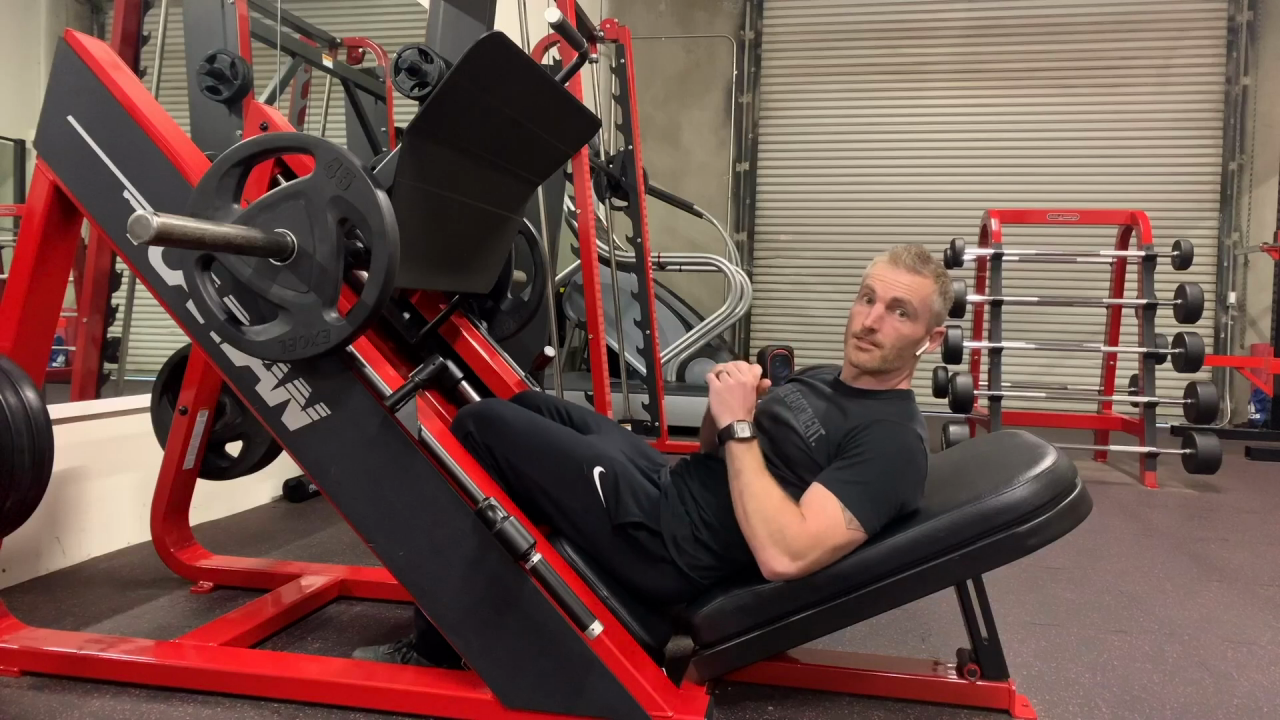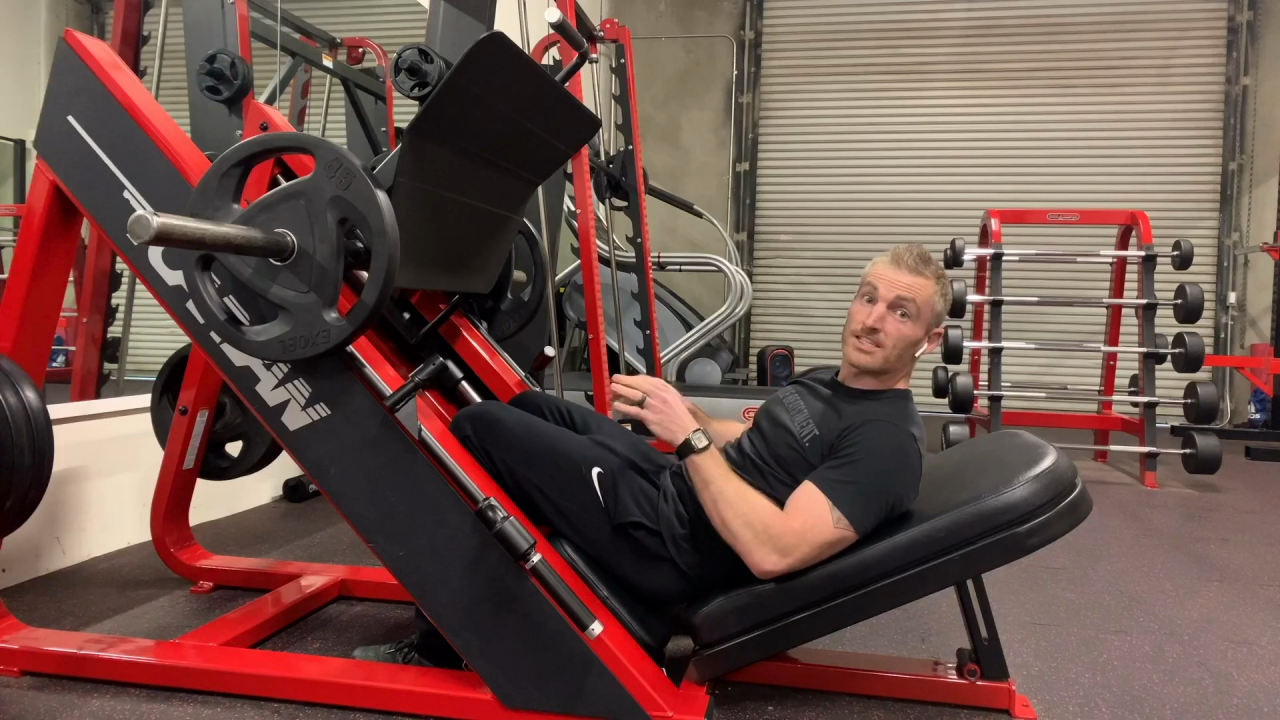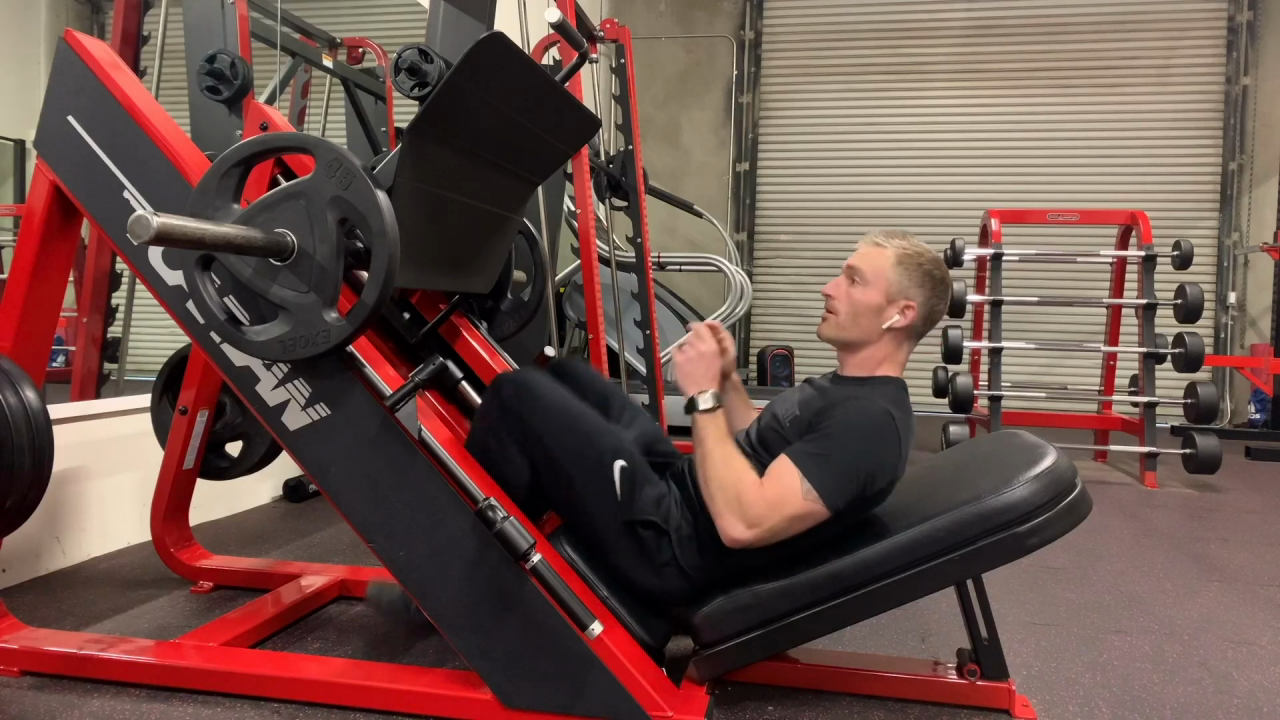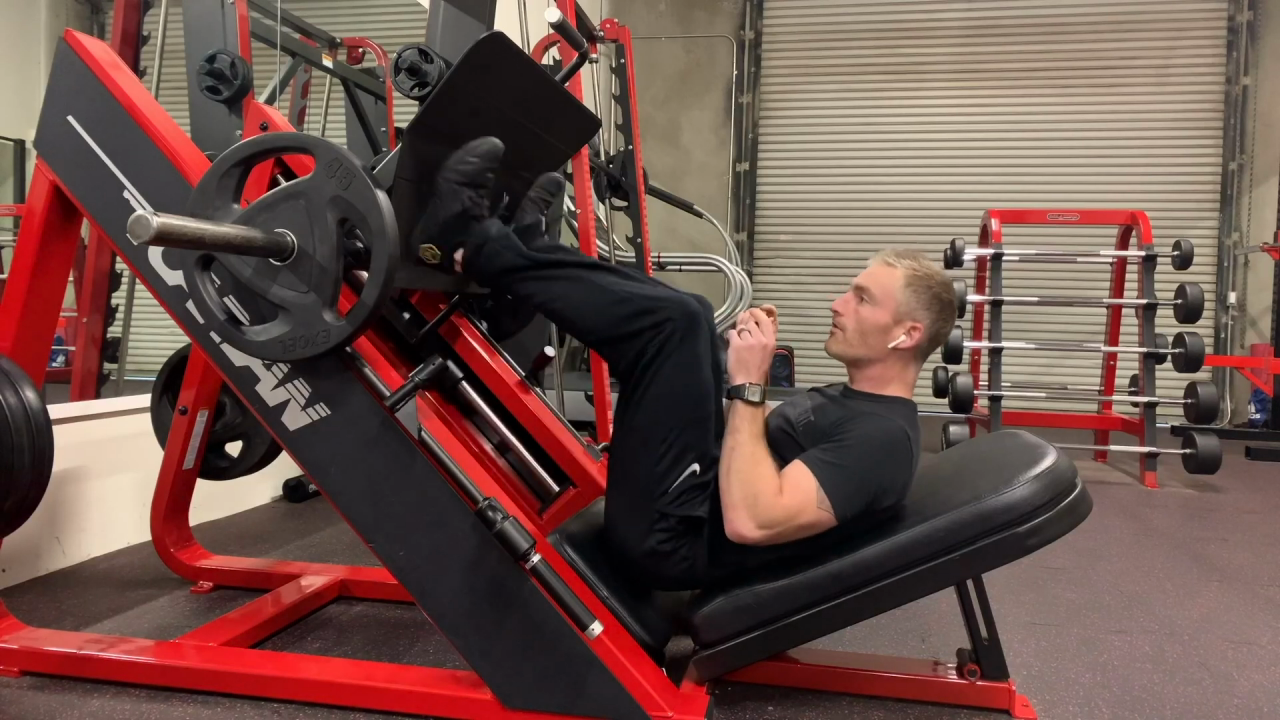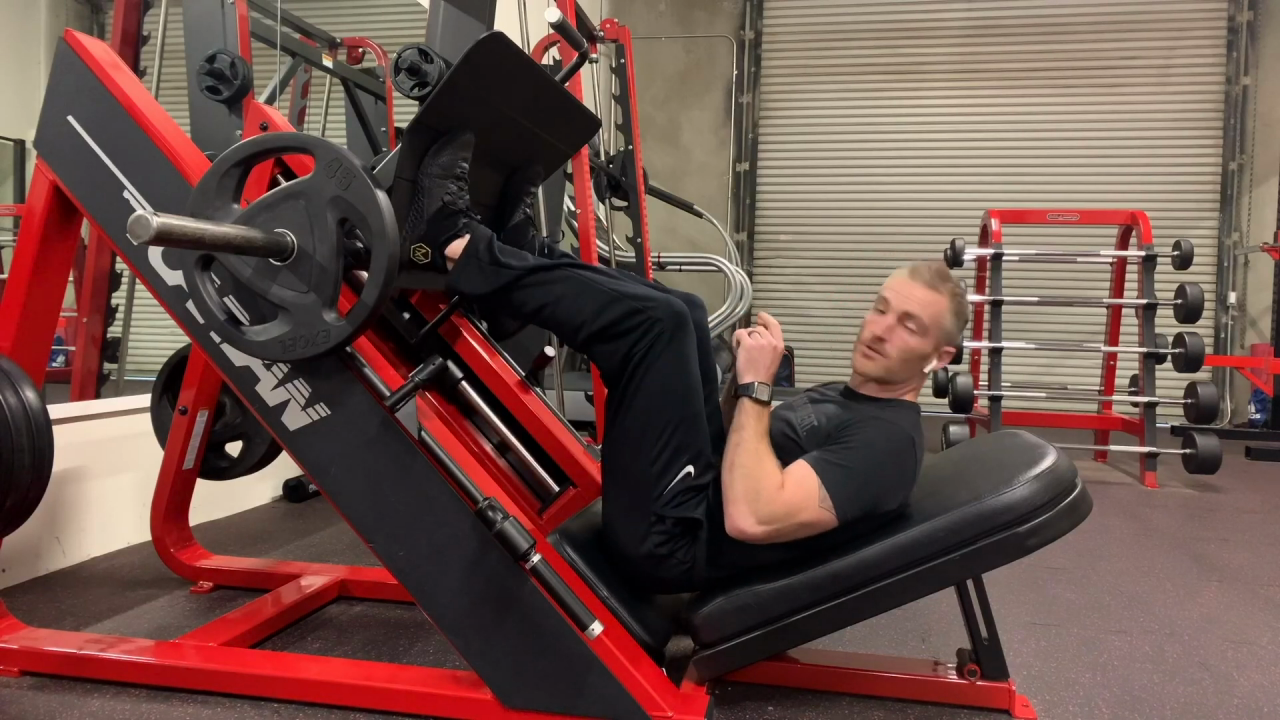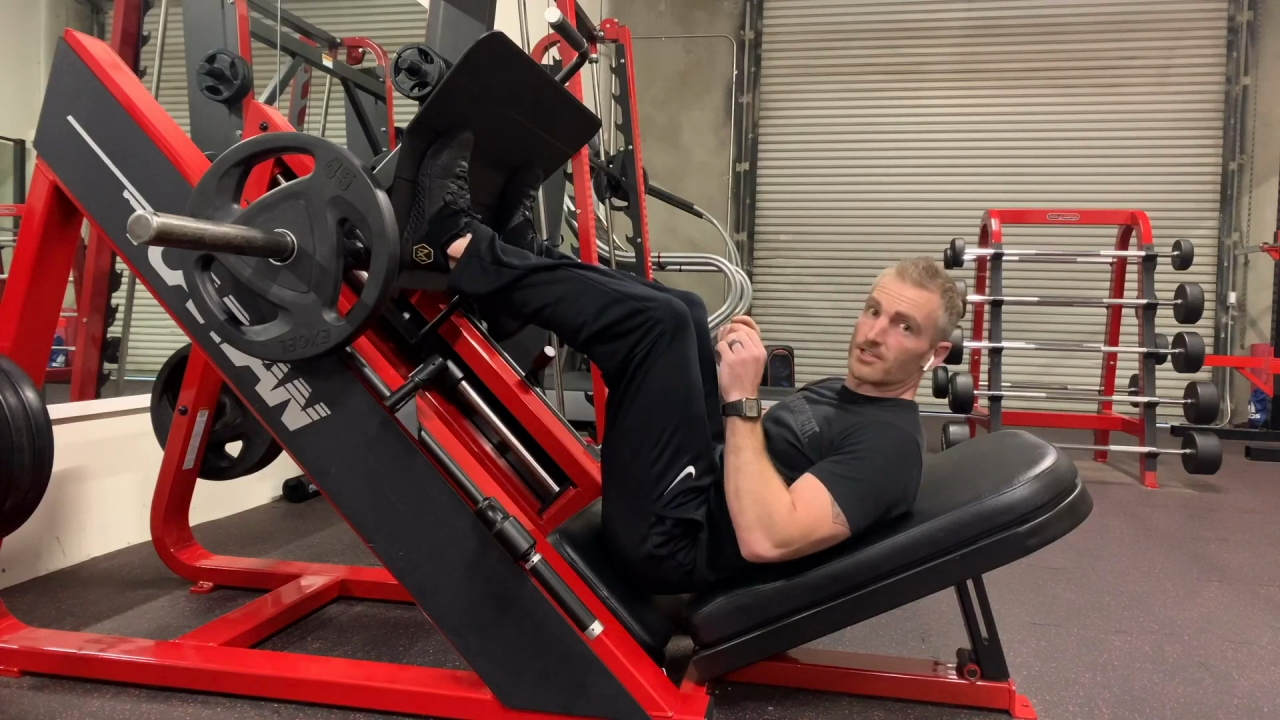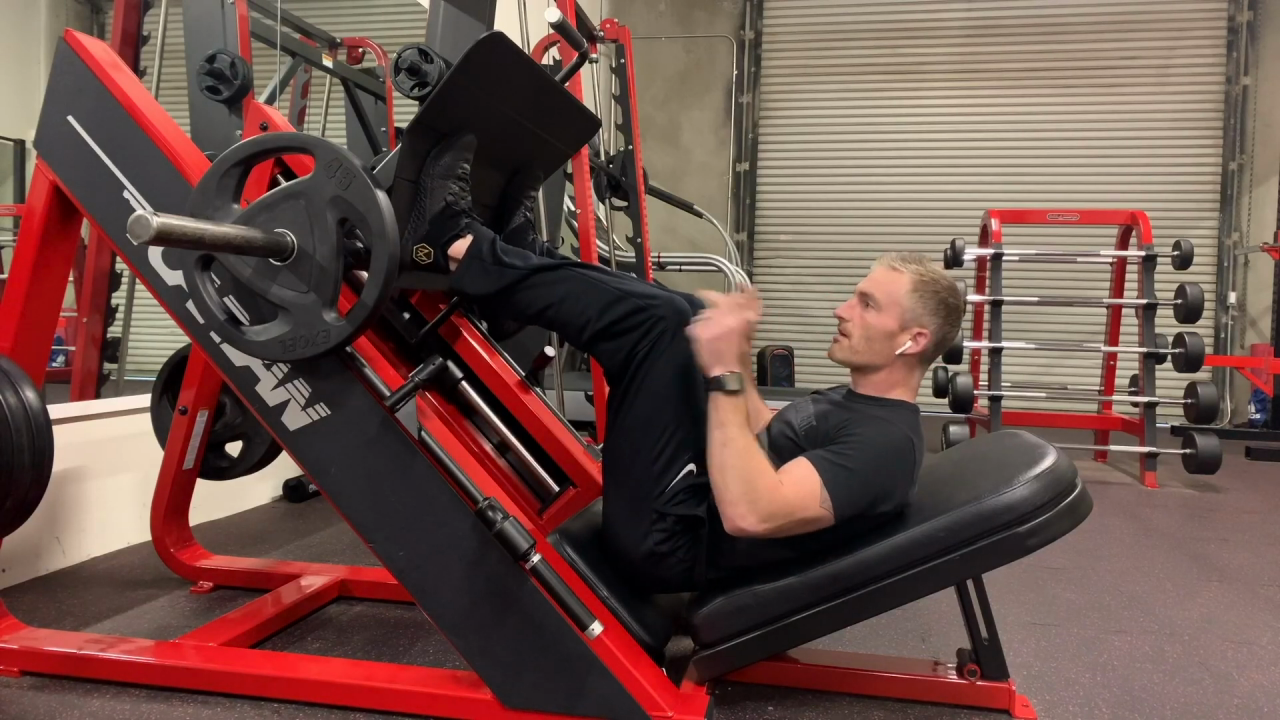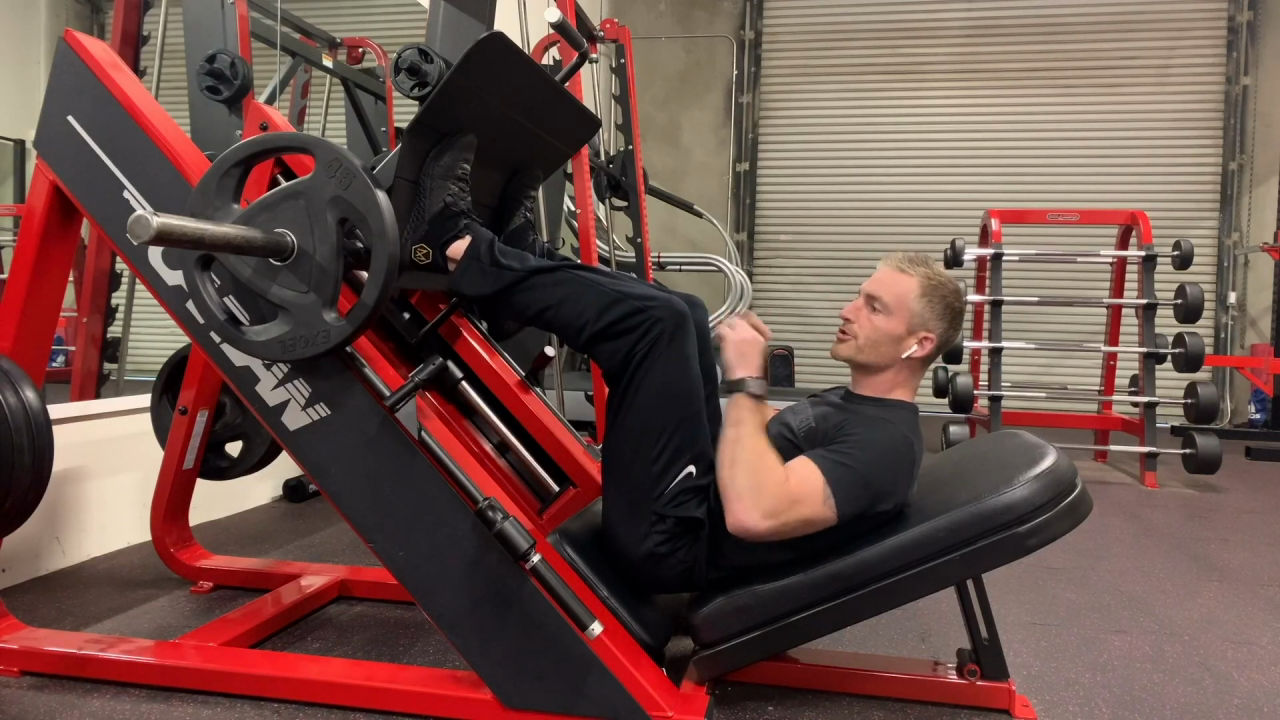
dt=0.5s
person 1, frame 1
left shoulder: (891, 442)
right shoulder: (825, 380)
left elbow: (783, 557)
left wrist: (740, 424)
right wrist: (724, 405)
left hip: (666, 542)
right hip: (672, 488)
left knee: (482, 426)
right knee: (526, 406)
left ankle: (434, 647)
person 1, frame 2
left shoulder: (886, 442)
right shoulder: (828, 382)
left elbow: (771, 553)
left wrist: (689, 436)
right wrist: (681, 410)
left hip: (665, 542)
right hip: (672, 487)
left knee: (478, 430)
right knee: (529, 407)
left ankle: (437, 648)
person 1, frame 3
left shoulder: (872, 421)
right shoulder: (843, 382)
left elbow: (742, 524)
left wrist: (705, 396)
right wrist: (724, 379)
left hip: (672, 546)
left knee: (521, 396)
right knee: (565, 377)
person 1, frame 4
left shoulder: (881, 437)
right shoulder: (848, 403)
left elbow: (749, 521)
left wrist: (746, 386)
right wrist: (750, 361)
left hip: (673, 538)
right hip: (700, 493)
left knee: (670, 322)
right knee: (682, 317)
left ankle: (467, 241)
right ankle: (520, 247)
person 1, frame 5
left shoulder: (887, 440)
right shoulder: (843, 399)
left elbow: (750, 518)
left wrist: (754, 387)
right wrist: (742, 383)
left hip: (670, 538)
right hip: (695, 499)
left knee: (655, 320)
right knee: (676, 315)
left ankle: (454, 244)
right ankle: (519, 246)
person 1, frame 6
left shoulder: (889, 445)
right shoulder: (836, 391)
left elbow: (764, 540)
left wrist: (742, 401)
right wrist: (734, 369)
left hip: (670, 541)
right hip: (701, 496)
left knee: (656, 323)
right knee: (677, 315)
left ankle: (455, 245)
right ankle: (518, 249)
person 1, frame 7
left shoulder: (885, 440)
right shoulder: (855, 402)
left elbow: (748, 514)
left wrist: (725, 373)
right wrist: (737, 361)
left hip: (669, 539)
right hip: (688, 510)
left knee: (659, 320)
right knee: (679, 317)
left ankle: (458, 246)
right ankle: (516, 247)
person 1, frame 8
left shoulder: (885, 441)
right shoulder: (855, 405)
left elbow: (754, 516)
left wrist: (745, 383)
right wrist: (744, 370)
left hip: (669, 539)
right hip: (694, 500)
left knee: (656, 321)
right knee: (677, 317)
left ankle: (456, 246)
right ankle: (520, 249)
